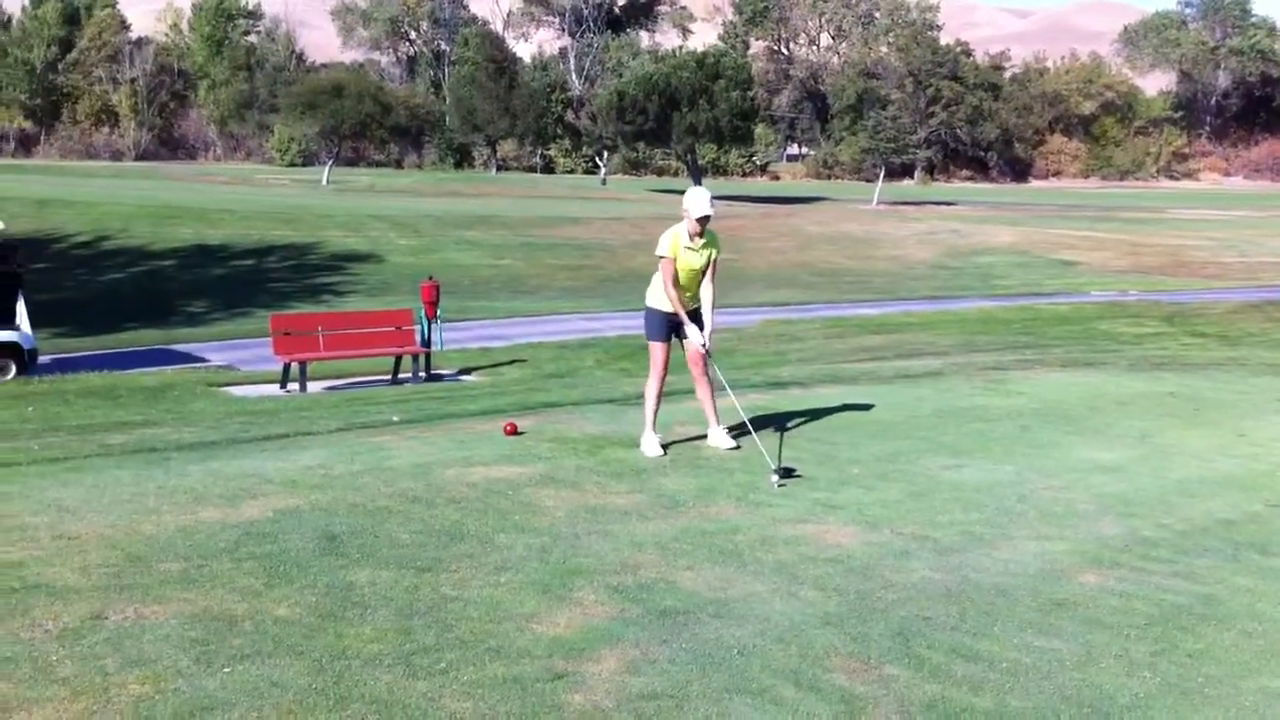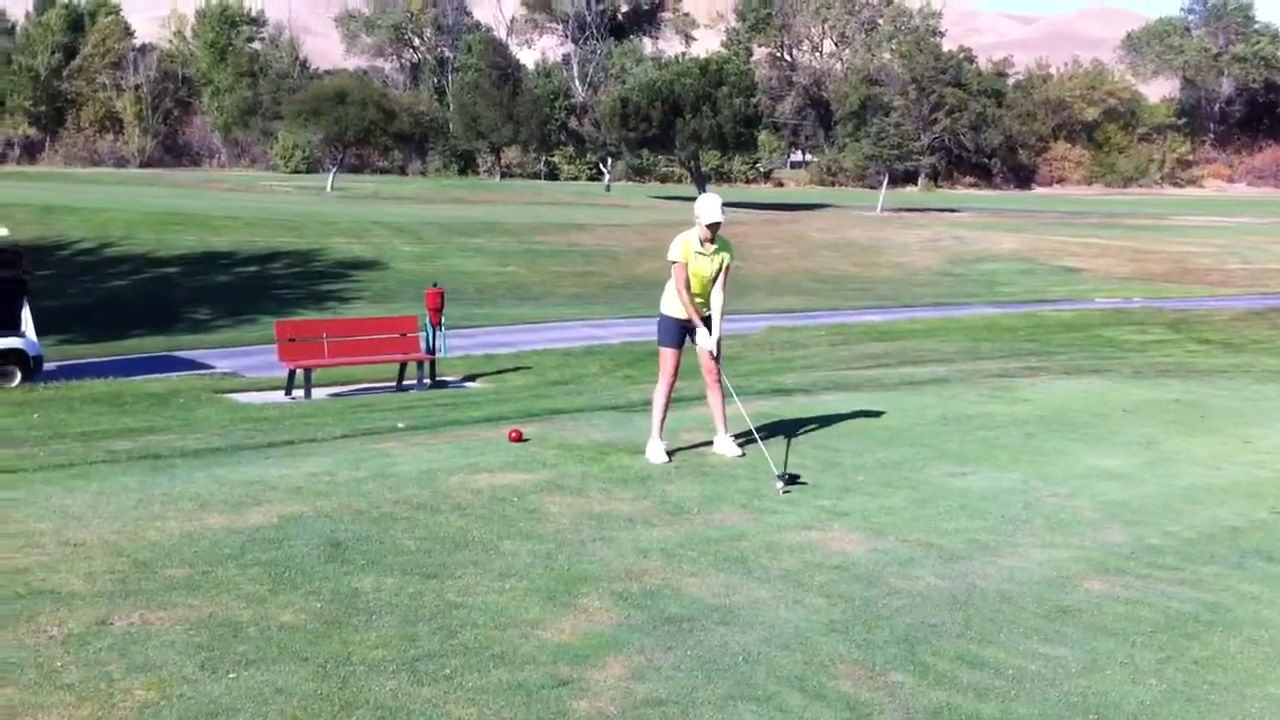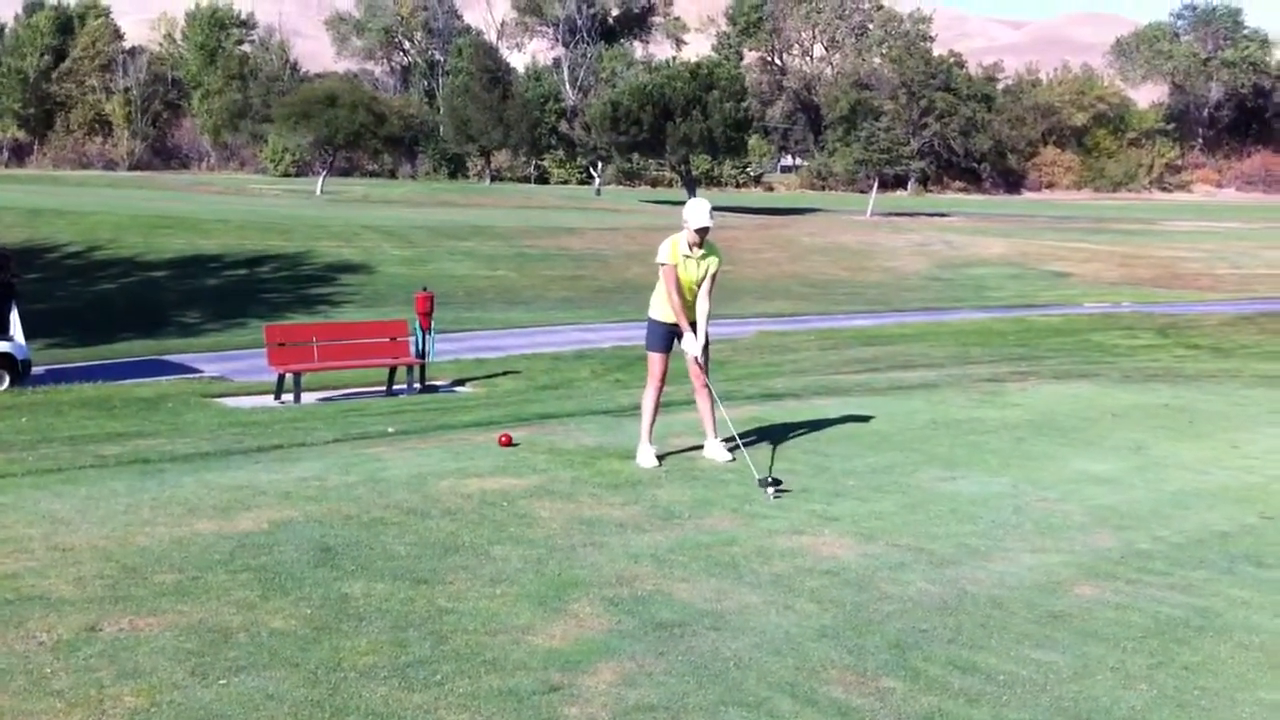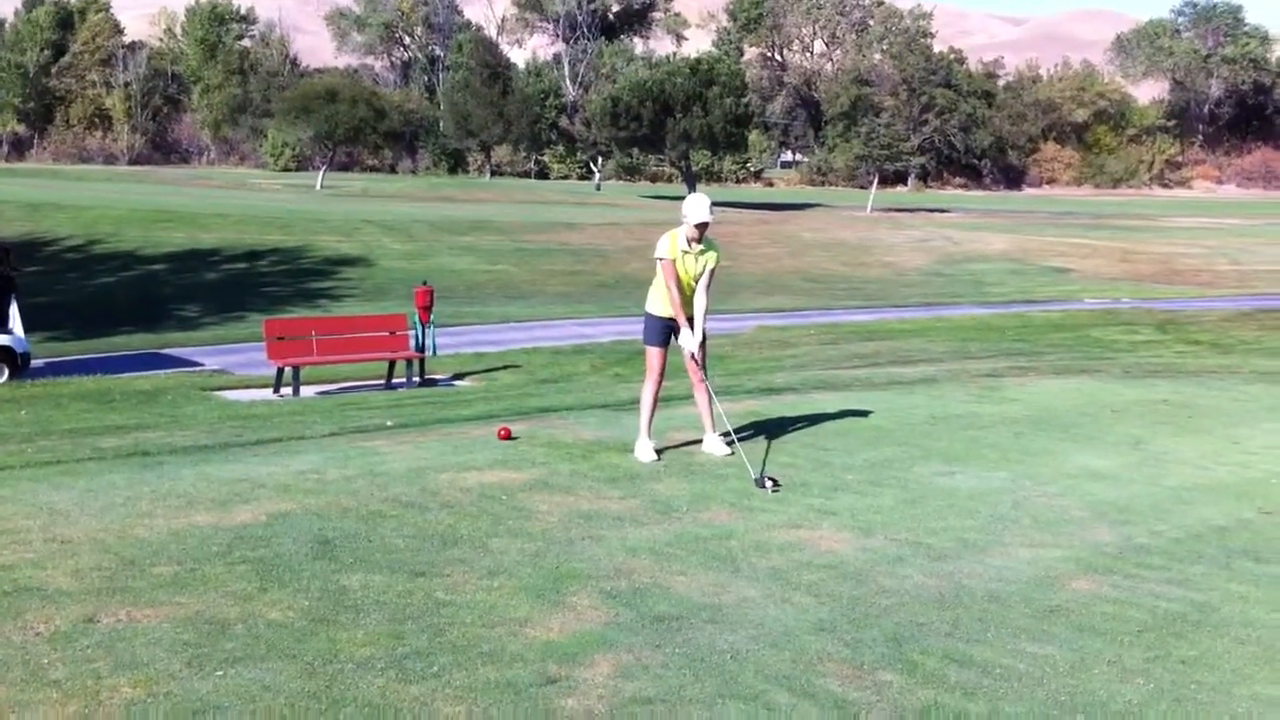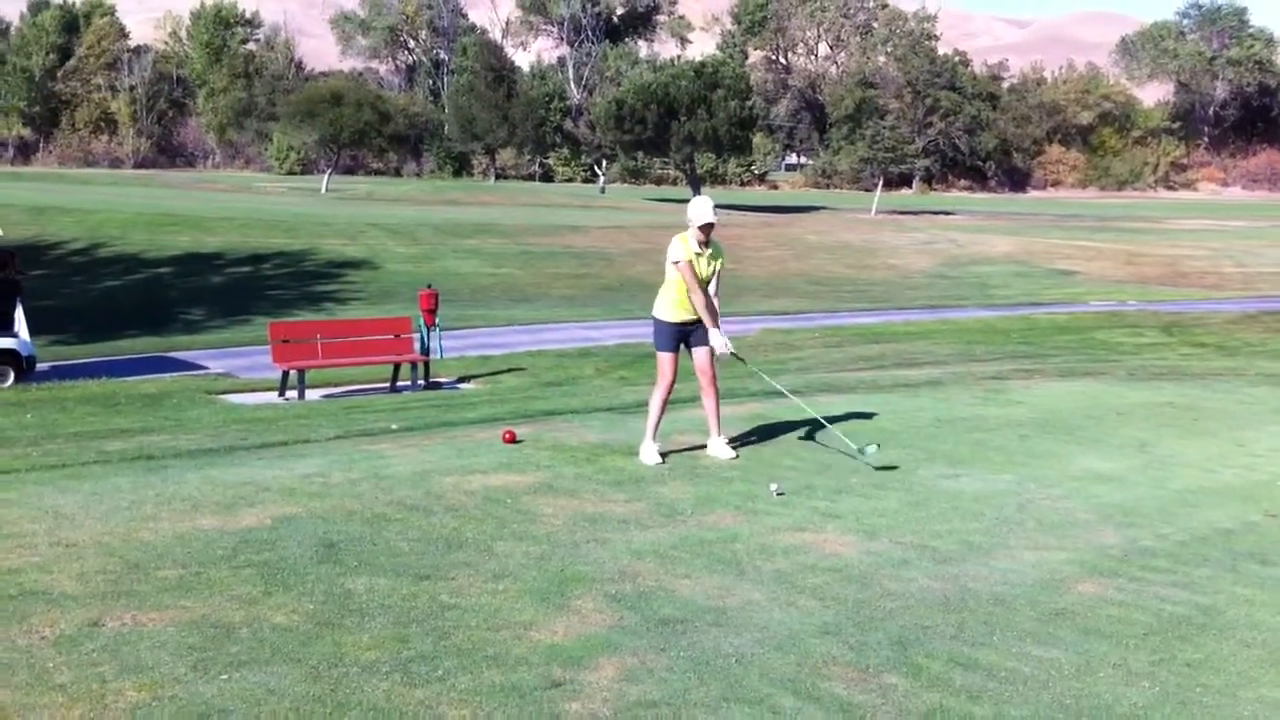
dt=0.3s
person 1, frame 1
left shoulder: (712, 241)
right shoulder: (670, 239)
left elbow: (707, 284)
right elbow: (669, 287)
left wrist: (708, 324)
right wrist: (687, 324)
left hip: (691, 308)
right hip: (661, 308)
left knee: (700, 368)
right knee: (659, 370)
left ankle: (715, 430)
right ankle: (649, 434)
person 1, frame 2
left shoulder: (725, 248)
right shoulder: (681, 244)
left elbow: (718, 291)
right elbow: (682, 291)
left wrist: (716, 331)
right wrist: (699, 329)
left hip: (704, 315)
right hip: (675, 315)
left knee: (713, 375)
right knee: (668, 377)
left ankle: (721, 437)
right ankle: (655, 441)
person 1, frame 3
left shoulder: (713, 254)
right shoulder: (669, 247)
left elbow: (704, 298)
right elbow: (673, 295)
left wrist: (700, 337)
right wrist: (686, 334)
left hip: (693, 321)
right hip: (662, 319)
left knee: (702, 380)
right knee: (656, 381)
left ankle: (712, 442)
right ankle: (645, 446)
person 1, frame 4
left shoulder: (711, 250)
right shoulder: (668, 242)
left elbow: (701, 293)
right elbow: (673, 289)
left wrist: (697, 334)
right wrist: (684, 330)
left hip: (690, 315)
right hip: (660, 314)
left knee: (699, 375)
right knee: (655, 376)
left ankle: (710, 436)
right ankle: (644, 440)
person 1, frame 5
left shoulder: (717, 252)
right shoulder: (680, 246)
left elbow: (712, 293)
right elbow: (695, 291)
left wrist: (717, 331)
right wrist: (712, 330)
left hip: (696, 321)
right hip: (668, 320)
left knee: (709, 378)
right knee: (667, 382)
left ankle: (715, 440)
right ankle: (649, 442)
